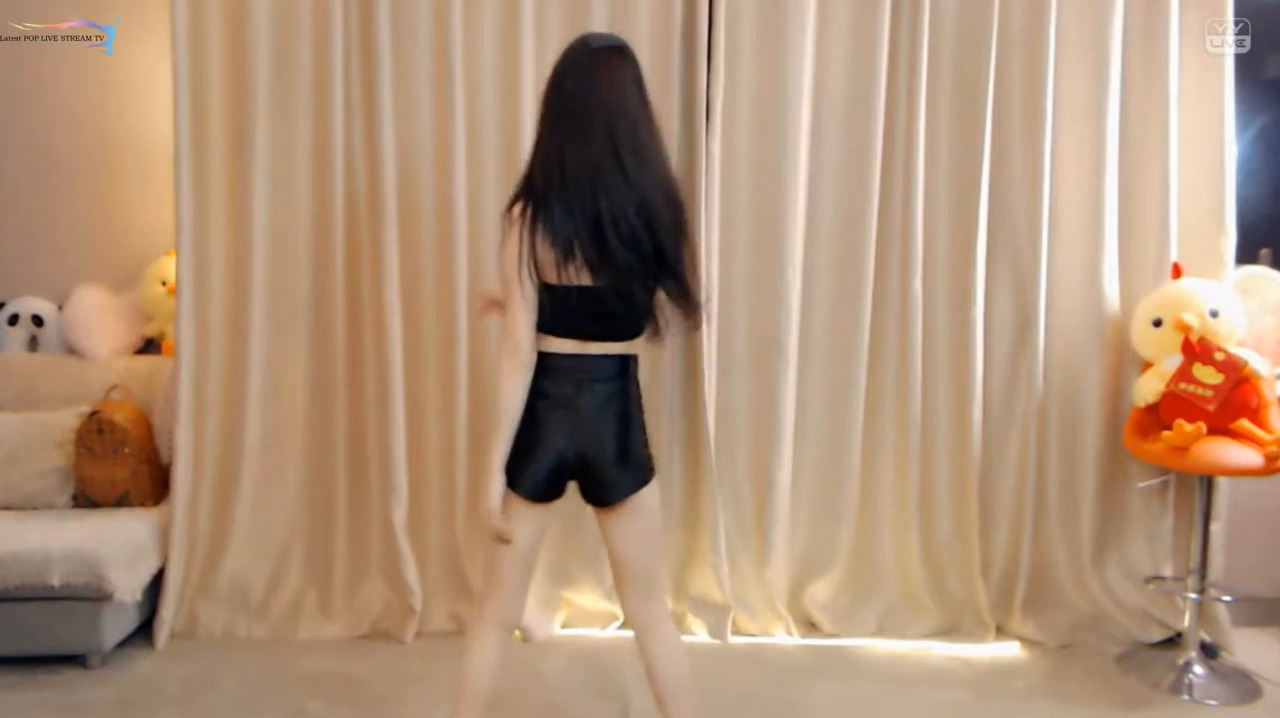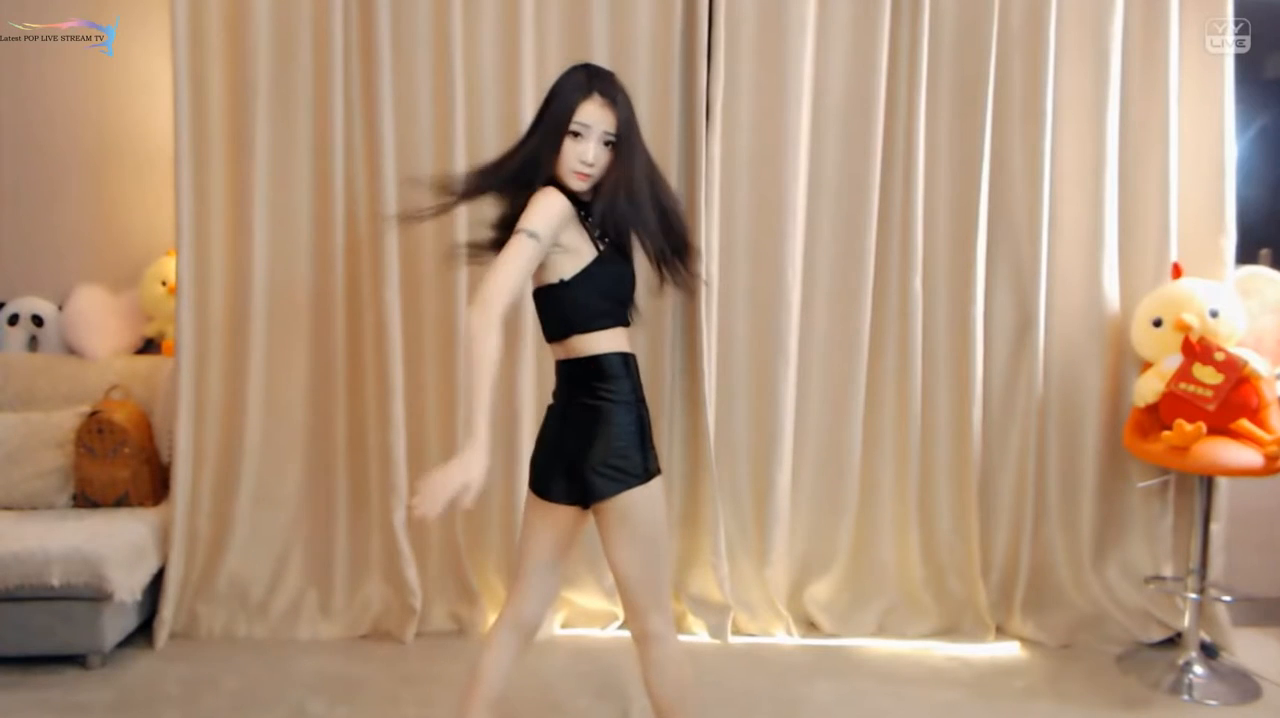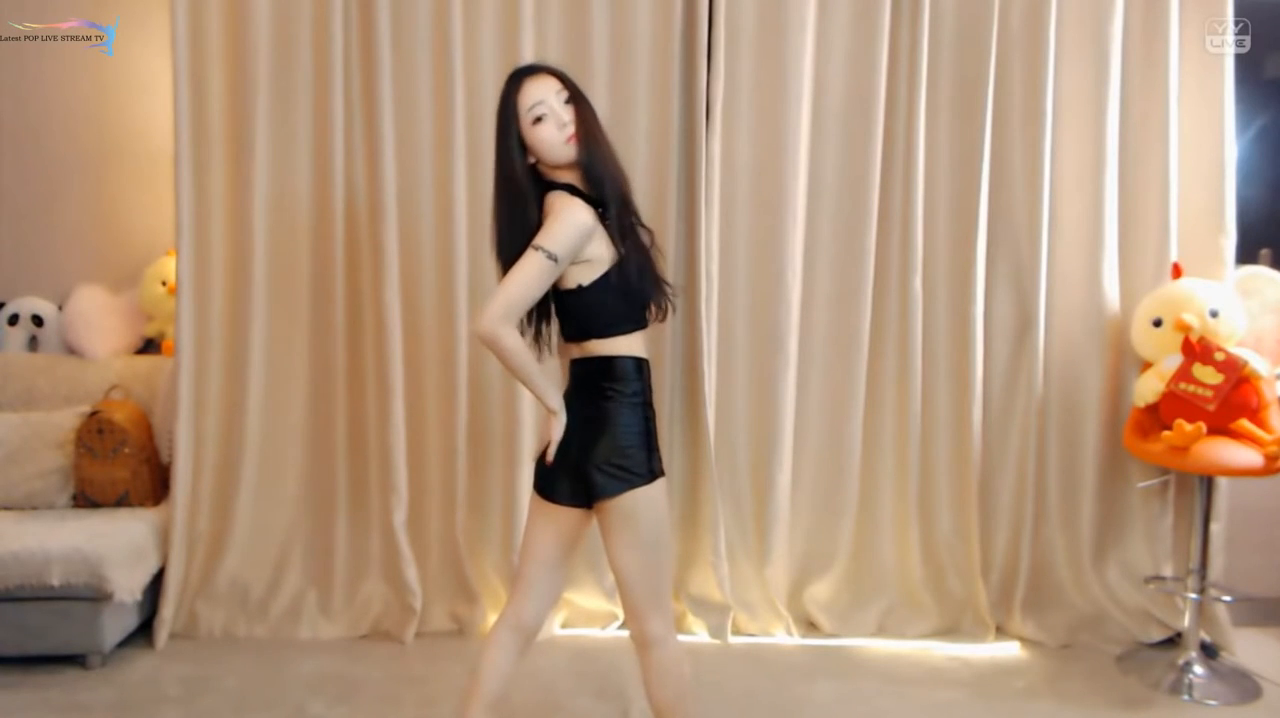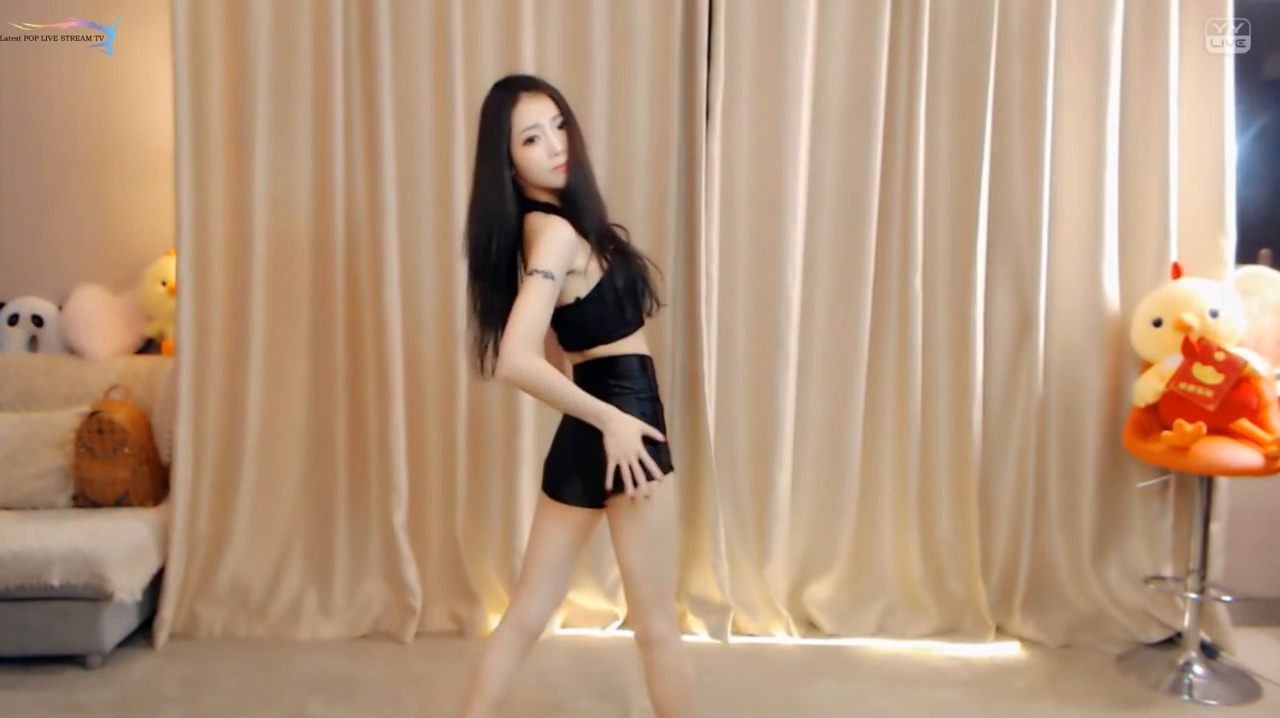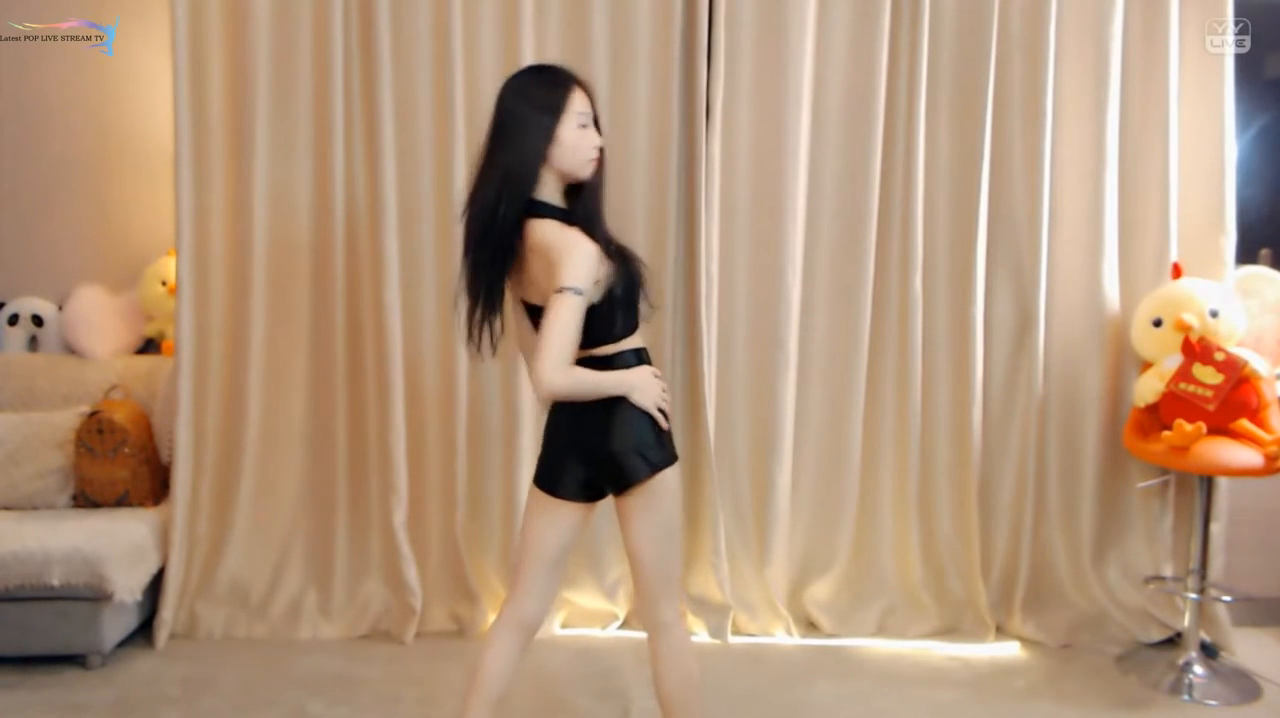
dt=0.7s
person 1, frame 1
left shoulder: (531, 214)
right shoulder: (656, 208)
left elbow: (519, 351)
left wrist: (494, 469)
left hip: (545, 413)
right hip: (616, 416)
left knee: (496, 613)
right knee: (650, 611)
person 1, frame 2
left shoulder: (582, 213)
right shoulder: (552, 205)
right elbow: (486, 309)
right wrist: (476, 446)
left hip: (573, 419)
right hip: (607, 418)
left knee: (521, 611)
right knee: (654, 623)
person 1, frame 3
left shoulder: (581, 208)
right shoulder: (575, 215)
right elbow: (493, 324)
right wrist: (553, 404)
left hip: (581, 425)
right hip: (617, 423)
left knee: (522, 612)
right knee: (654, 626)
person 1, frame 4
left shoulder: (542, 227)
right shoulder: (559, 233)
right elbow: (516, 361)
right wrist: (611, 420)
left hip: (584, 432)
right hip: (622, 422)
left knee: (527, 612)
right knee: (656, 623)
person 1, frame 5
left shoulder: (522, 229)
right shoulder: (575, 247)
right elbow: (550, 377)
right wrist: (626, 380)
left hip: (569, 431)
right hip: (627, 424)
left knee: (521, 609)
right knee: (663, 614)
